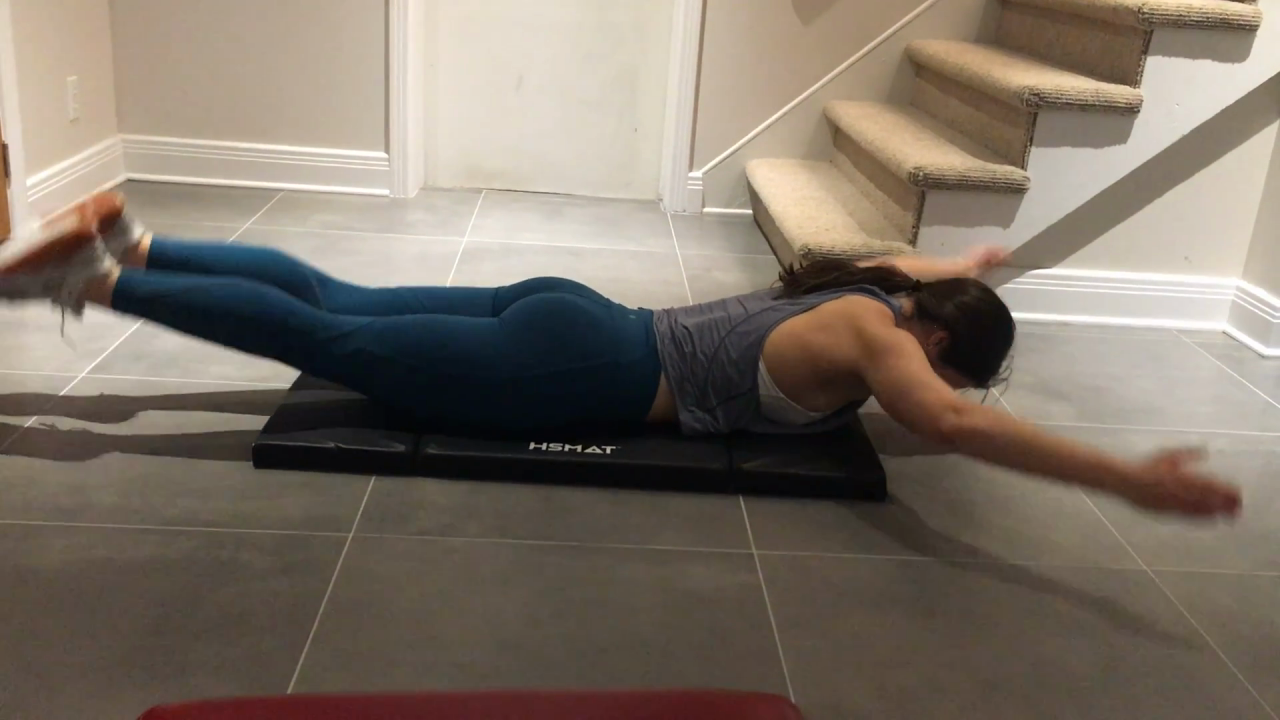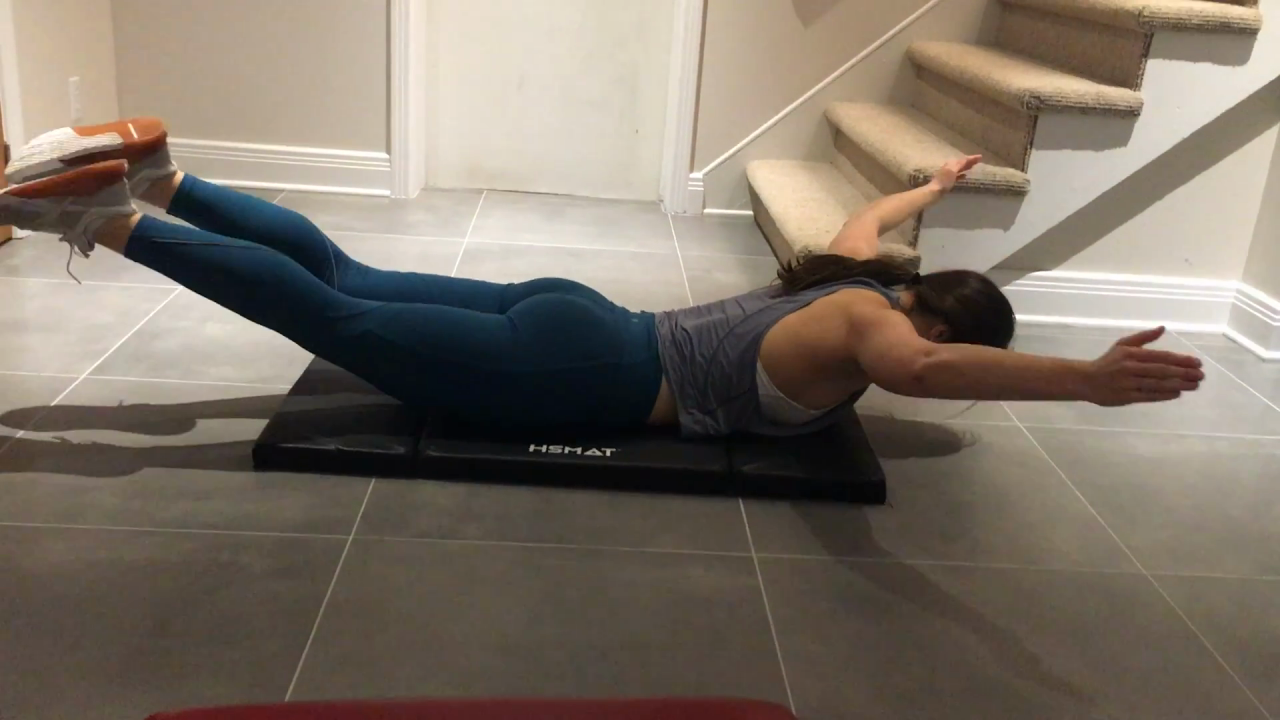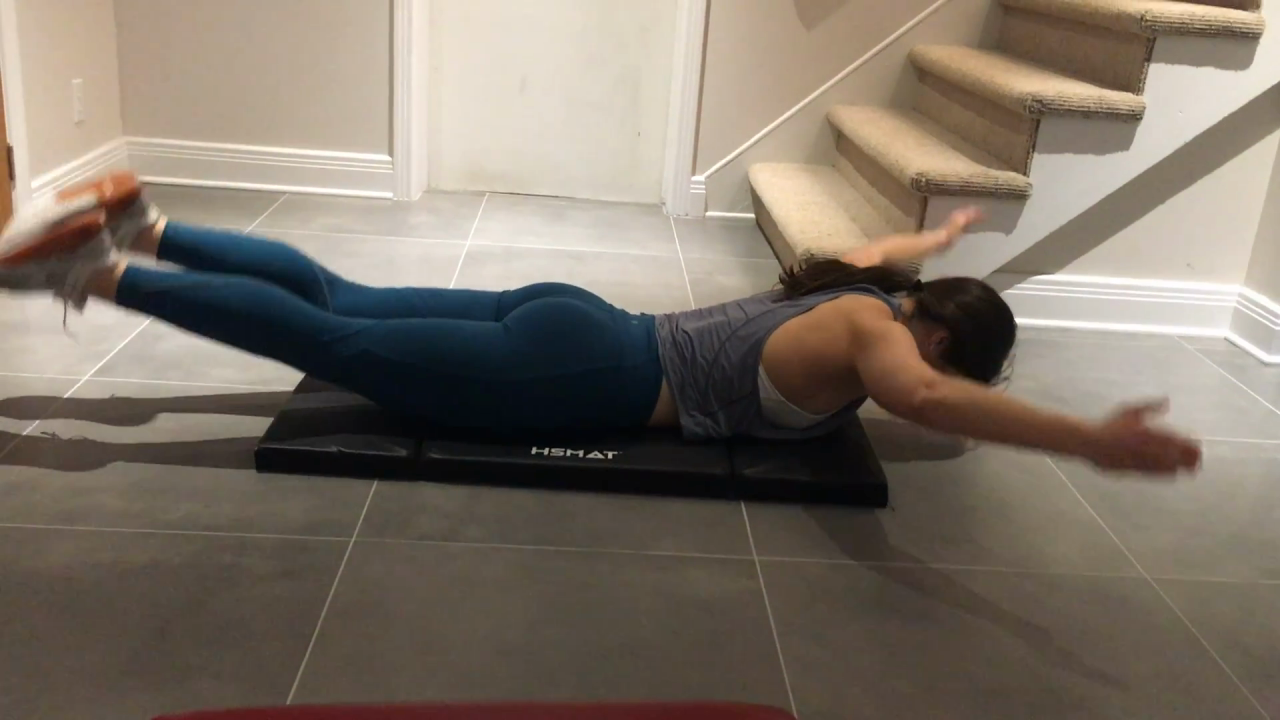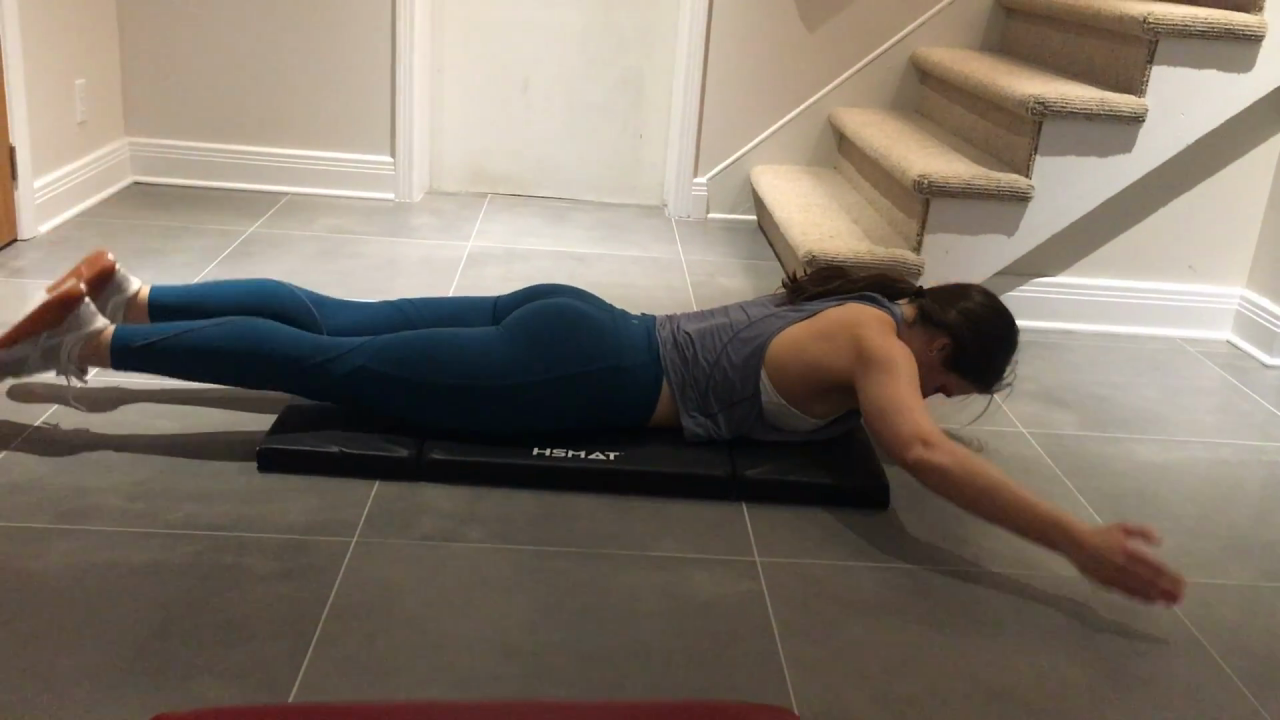
dt=0.2s
person 1, frame 1
left shoulder: (861, 289)
right shoulder: (878, 341)
left elbow: (903, 269)
right elbow: (949, 422)
left wrist: (964, 271)
right wrist: (1126, 480)
left hip: (564, 321)
right hip: (574, 377)
left knee: (338, 304)
right knee: (332, 347)
left ankle: (130, 246)
right ankle: (100, 280)
person 1, frame 2
left shoulder: (854, 281)
right shoulder: (869, 322)
left elbow: (864, 218)
right elbow: (918, 367)
left wrist: (931, 187)
right wrist: (1087, 381)
left hip: (566, 322)
right hip: (573, 375)
left knee: (338, 279)
right knee: (337, 327)
left ankle: (154, 179)
right ankle: (114, 221)
person 1, frame 3
left shoulder: (854, 284)
right shoulder: (869, 329)
left elbow: (895, 254)
right elbow: (919, 398)
left wrist: (943, 234)
right wrist: (1087, 440)
left hip: (566, 327)
right hip: (571, 377)
left knee: (333, 306)
right knee: (328, 341)
left ankle: (139, 223)
right ankle: (101, 269)
person 1, frame 4
left shoulder: (863, 302)
right shoulder: (878, 347)
right elbow: (924, 453)
left wrist: (958, 308)
right wrist: (1077, 539)
left hip: (570, 323)
right hip: (574, 374)
left knee: (334, 321)
right knee: (327, 365)
left ankle: (126, 294)
